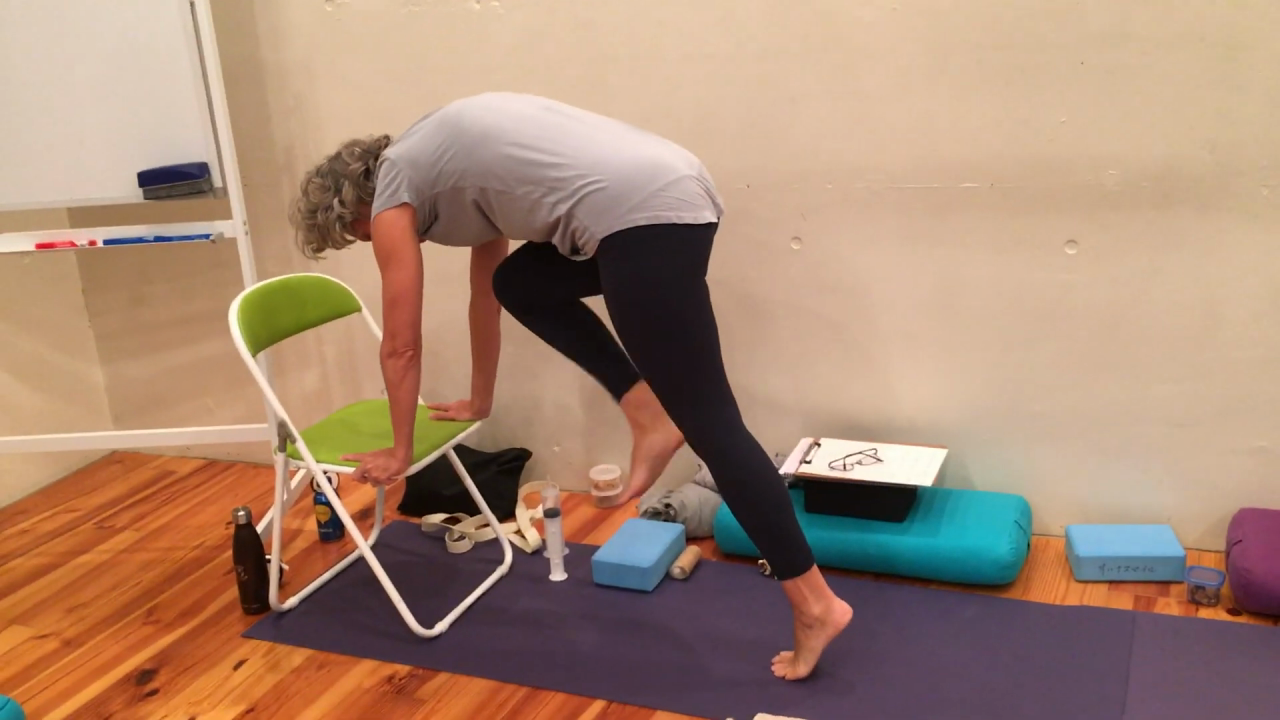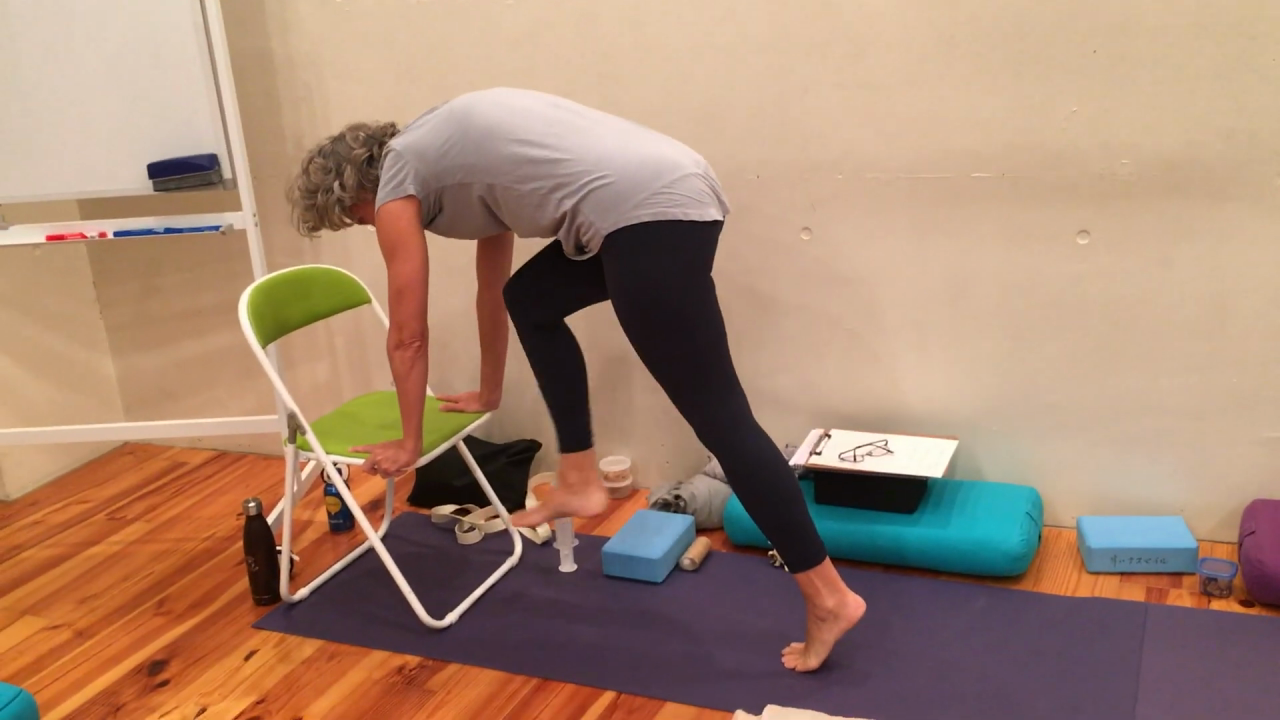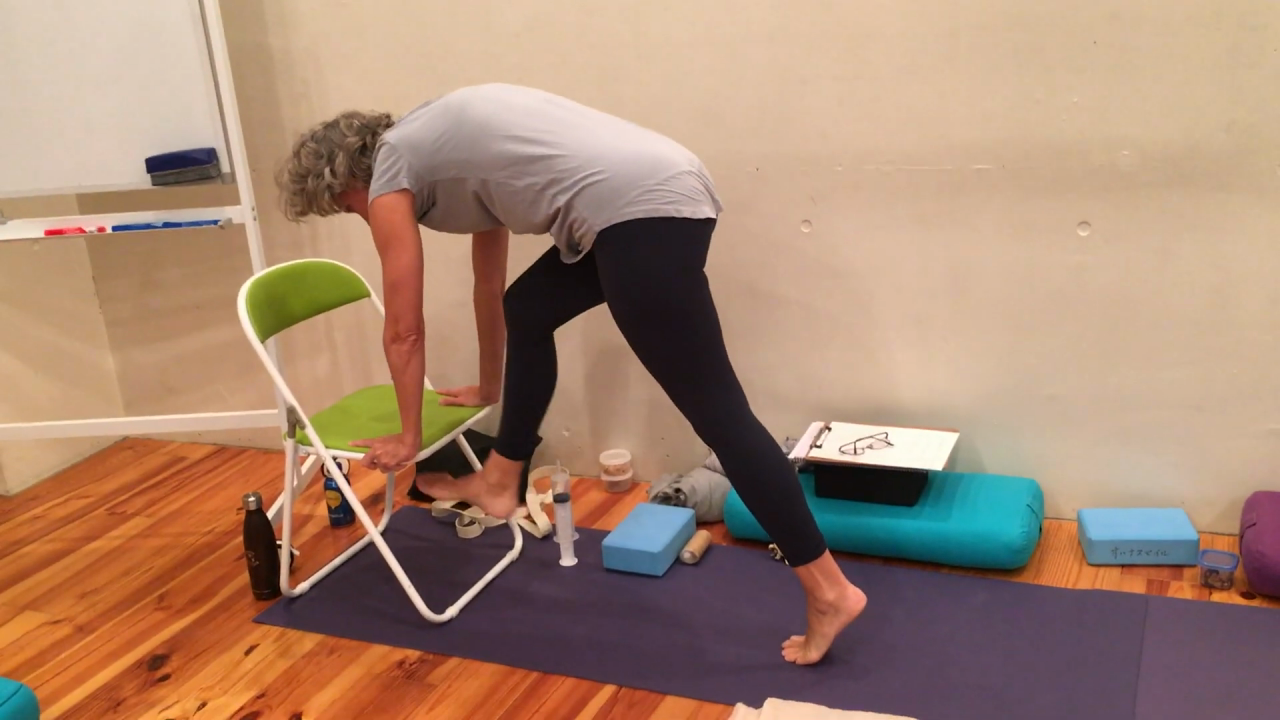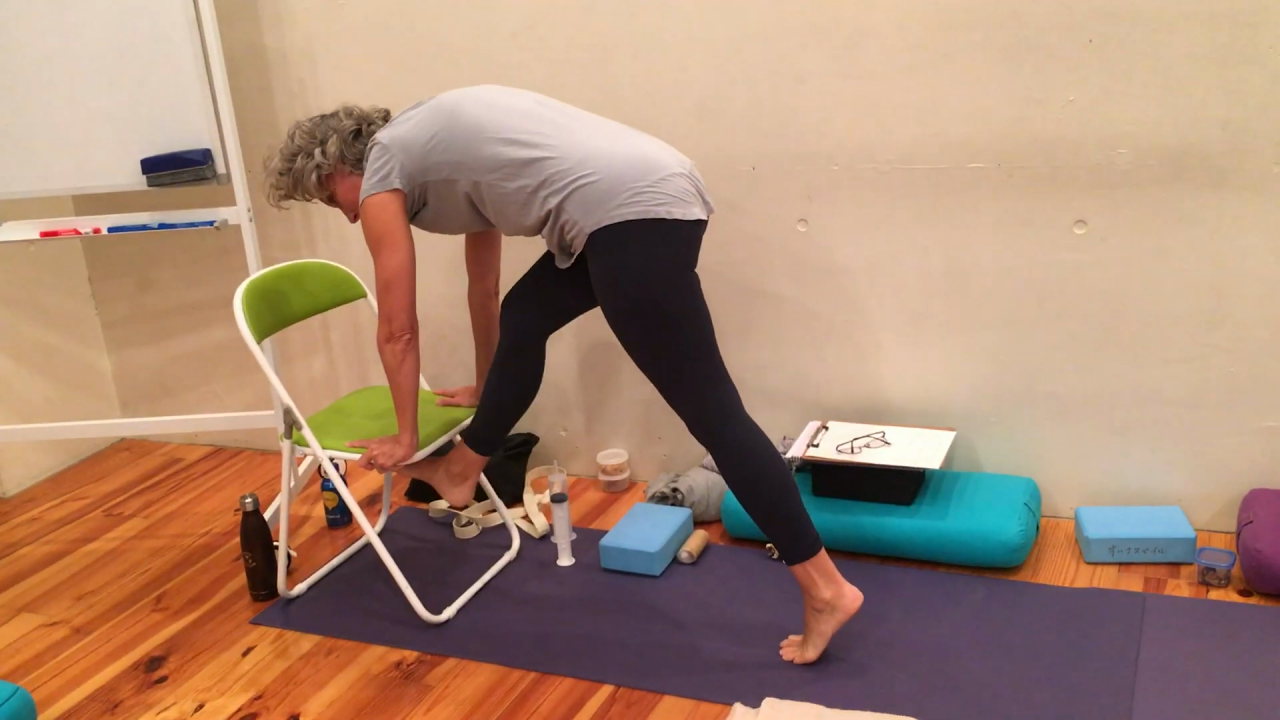
dt=0.3s
person 1, frame 1
left shoulder: (392, 195)
right shoulder: (439, 161)
left elbow: (400, 346)
right elbow: (484, 296)
left wrist: (399, 452)
right wrist: (478, 402)
left hip: (643, 214)
right hip: (671, 186)
left knee: (708, 423)
right knee: (516, 284)
left ankle: (816, 606)
right ankle: (649, 415)
person 1, frame 2
left shoulder: (396, 184)
right shoulder: (445, 153)
left elbow: (407, 337)
right elbow: (491, 289)
left wrist: (409, 443)
right wrist: (488, 394)
left hip: (647, 212)
right hip: (676, 184)
left knee: (718, 418)
right knee: (529, 300)
left ankle: (830, 598)
right ankle: (580, 482)
person 1, frame 3
left shoulder: (390, 177)
right shoulder: (437, 145)
left elbow: (403, 331)
right elbow: (489, 285)
left wrist: (408, 438)
right wrist: (489, 386)
left hip: (639, 211)
right hip: (666, 184)
left knee: (716, 414)
right knee: (528, 309)
left ankle: (830, 592)
right ankle: (498, 483)
person 1, frame 4
left shoulder: (382, 175)
right shoulder: (431, 146)
left elbow: (398, 330)
right elbow: (484, 288)
left wrist: (405, 437)
right wrist: (482, 386)
left hip: (630, 213)
right hip: (659, 187)
left knee: (711, 413)
right knee: (524, 316)
left ankle: (826, 590)
right ankle: (463, 469)
